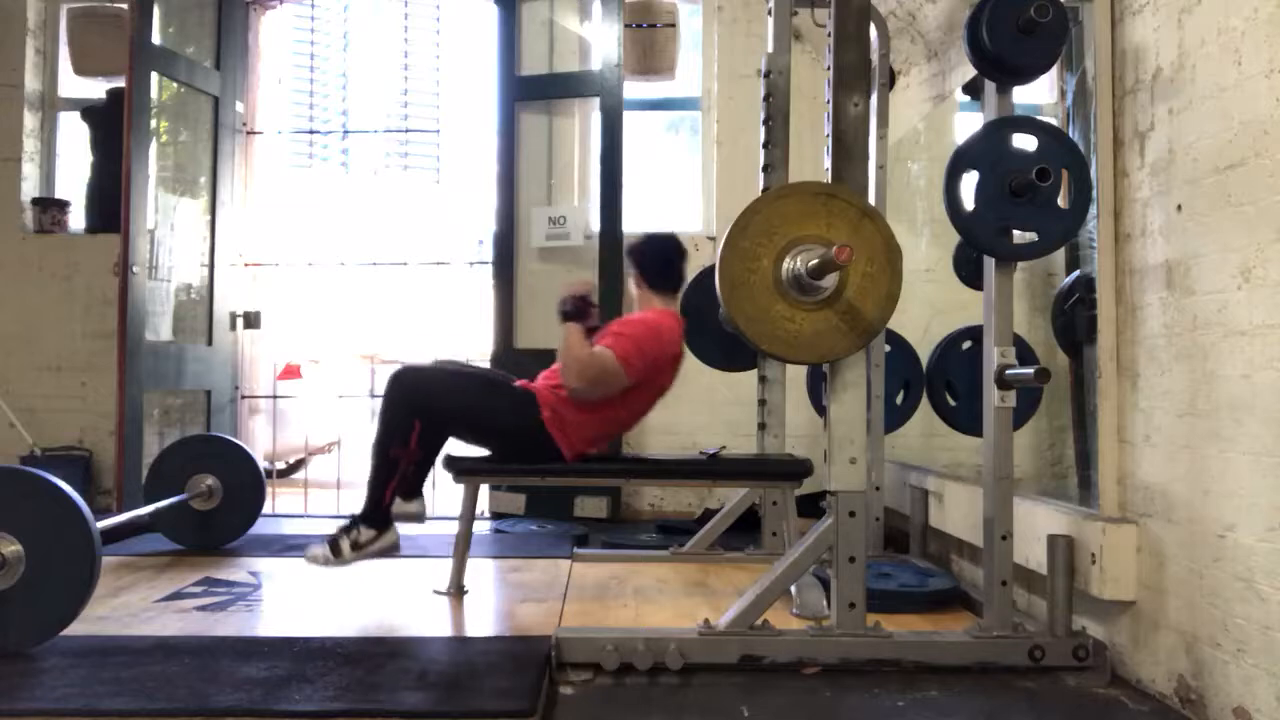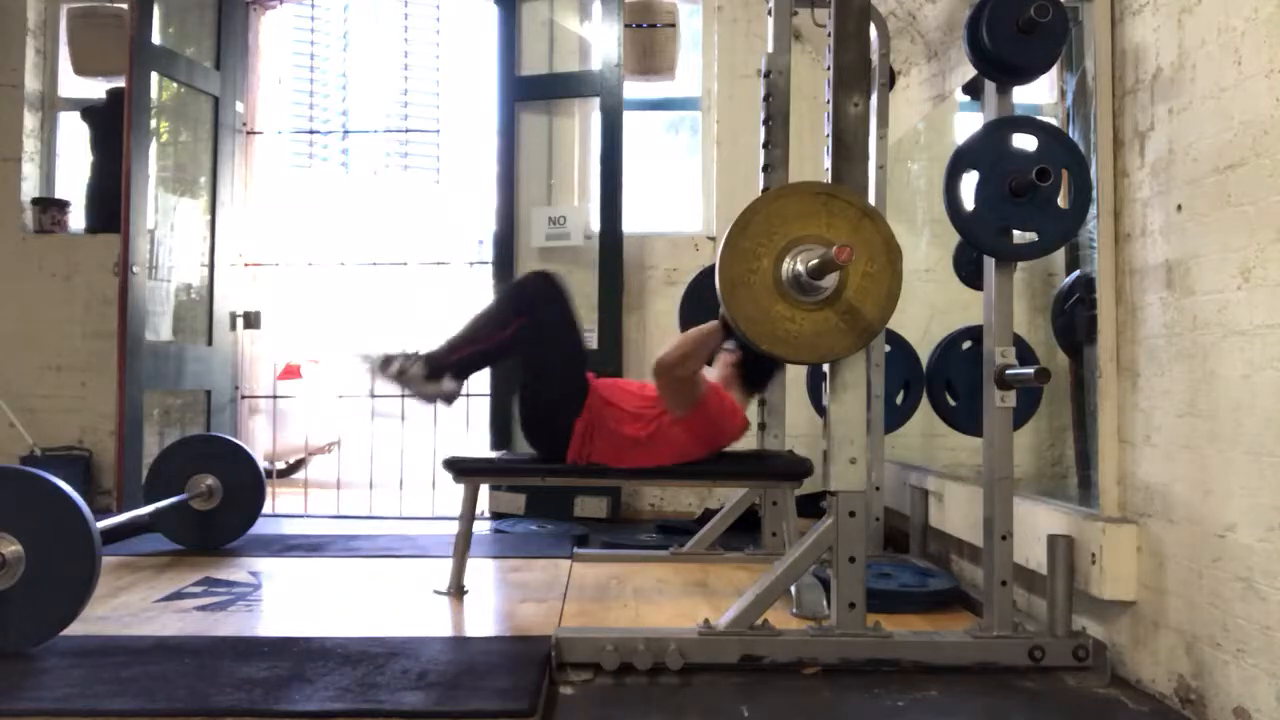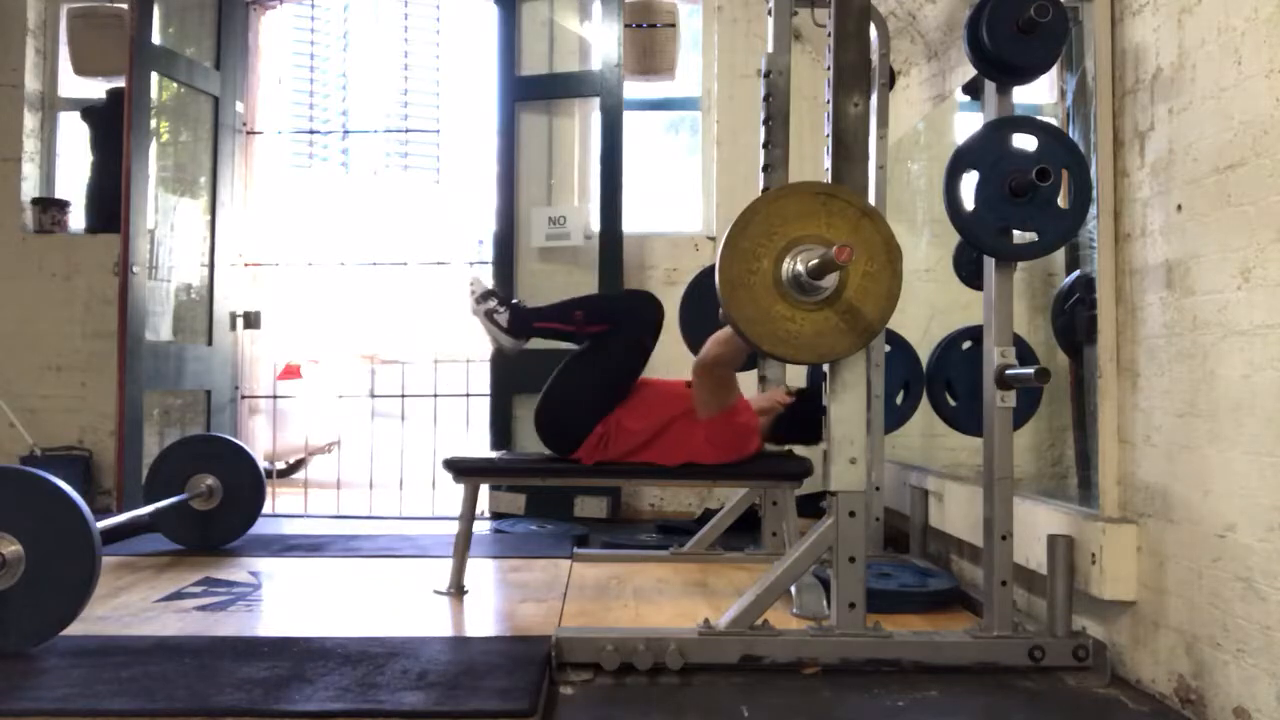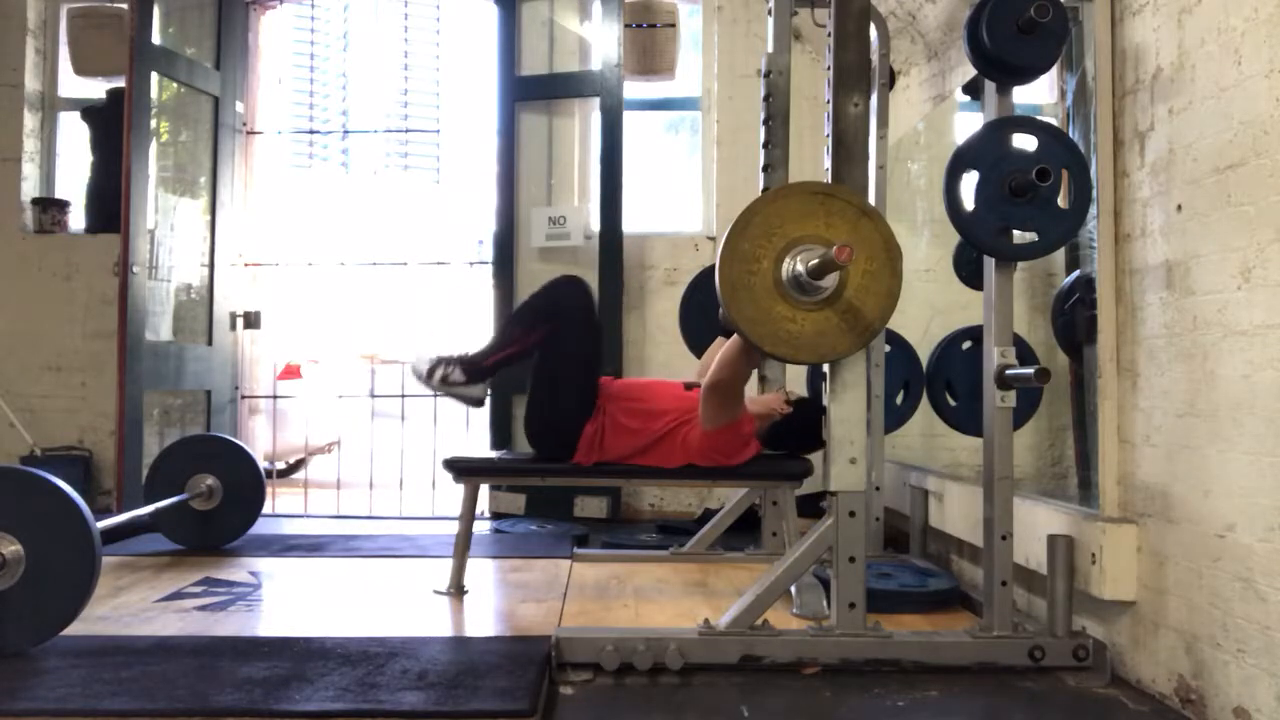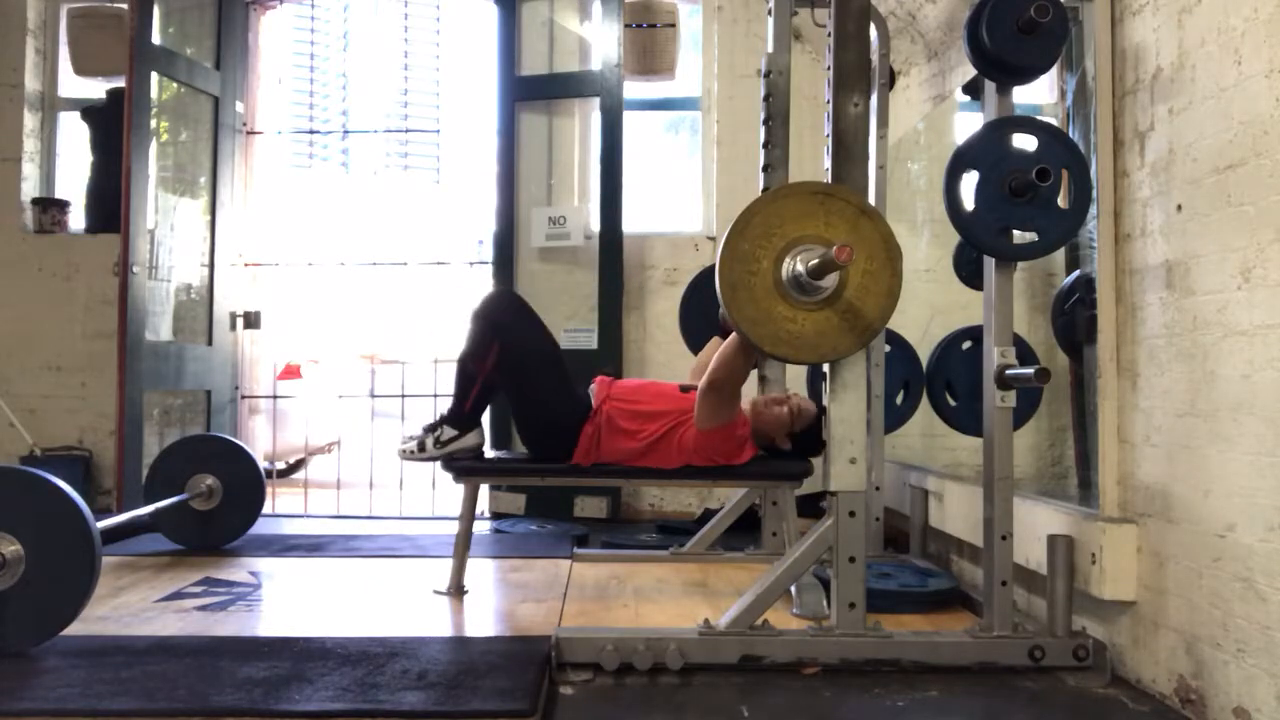
dt=0.4s
person 1, frame 1
left shoulder: (647, 327)
right shoulder: (667, 329)
left elbow: (580, 381)
left wrist: (573, 314)
right wrist: (584, 317)
left hip: (542, 430)
right hip: (548, 422)
left knee: (410, 387)
right knee: (435, 388)
left ankle: (375, 524)
right ankle: (406, 493)
person 1, frame 2
left shoulder: (713, 411)
right shoulder: (729, 418)
left elbow: (668, 365)
right elbow: (677, 367)
left wrist: (724, 325)
right wrist: (720, 336)
left hip: (572, 432)
right hip: (587, 422)
left knee: (538, 293)
right knee: (540, 307)
left ankle: (435, 372)
right ankle: (441, 373)
person 1, frame 3
left shoulder: (733, 430)
right shoulder: (739, 431)
left elbow: (707, 366)
right elbow: (711, 368)
left hip: (574, 424)
right hip: (583, 425)
left knee: (642, 309)
right knee: (638, 314)
left ankle: (514, 322)
right ankle: (517, 323)
person 1, frame 4
left shoulder: (730, 439)
right shoulder: (741, 433)
left elbow: (719, 382)
right elbow: (707, 378)
right wrist: (736, 327)
left hip: (572, 431)
right hip: (587, 422)
left knee: (567, 294)
right knee: (567, 299)
left ankle: (469, 374)
right ankle: (476, 371)
person 1, frame 5
left shoulder: (729, 443)
right shoulder: (735, 426)
left elbow: (717, 382)
right elbow: (701, 377)
right wrist: (732, 326)
left hip: (569, 434)
right hip: (584, 413)
left knee: (498, 311)
right knee: (504, 308)
left ankle: (458, 429)
right ankle: (461, 425)
